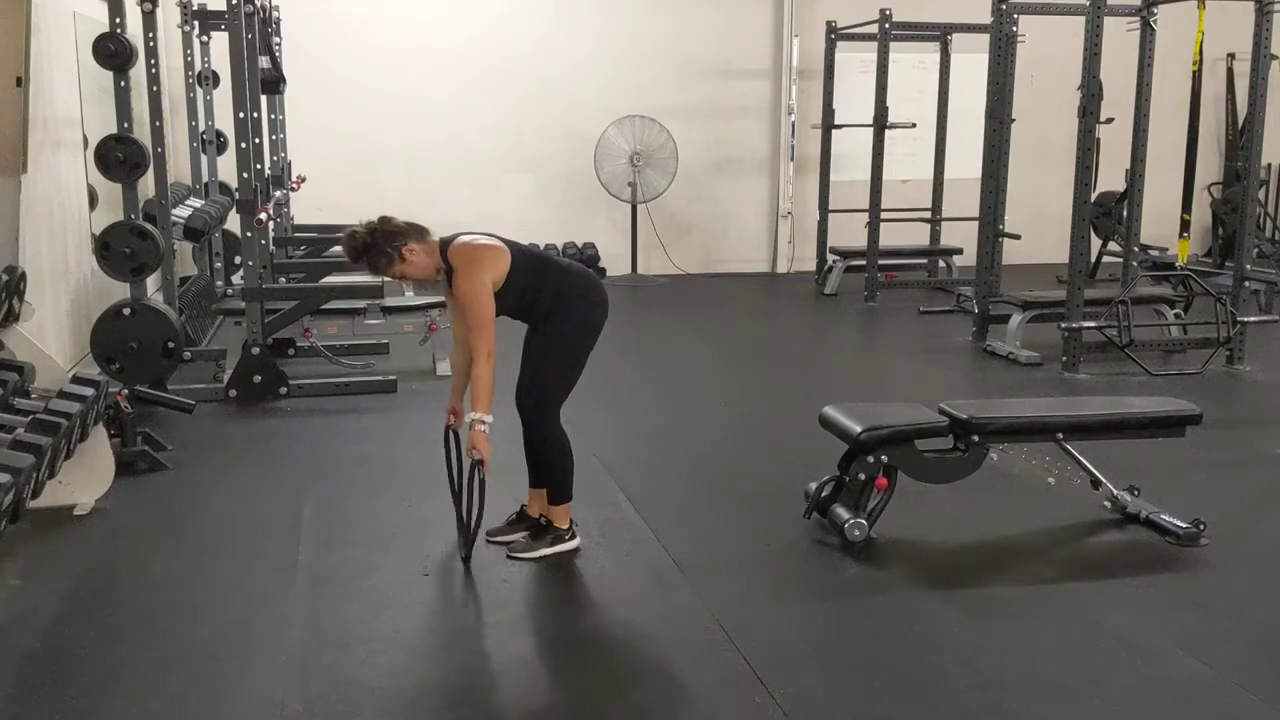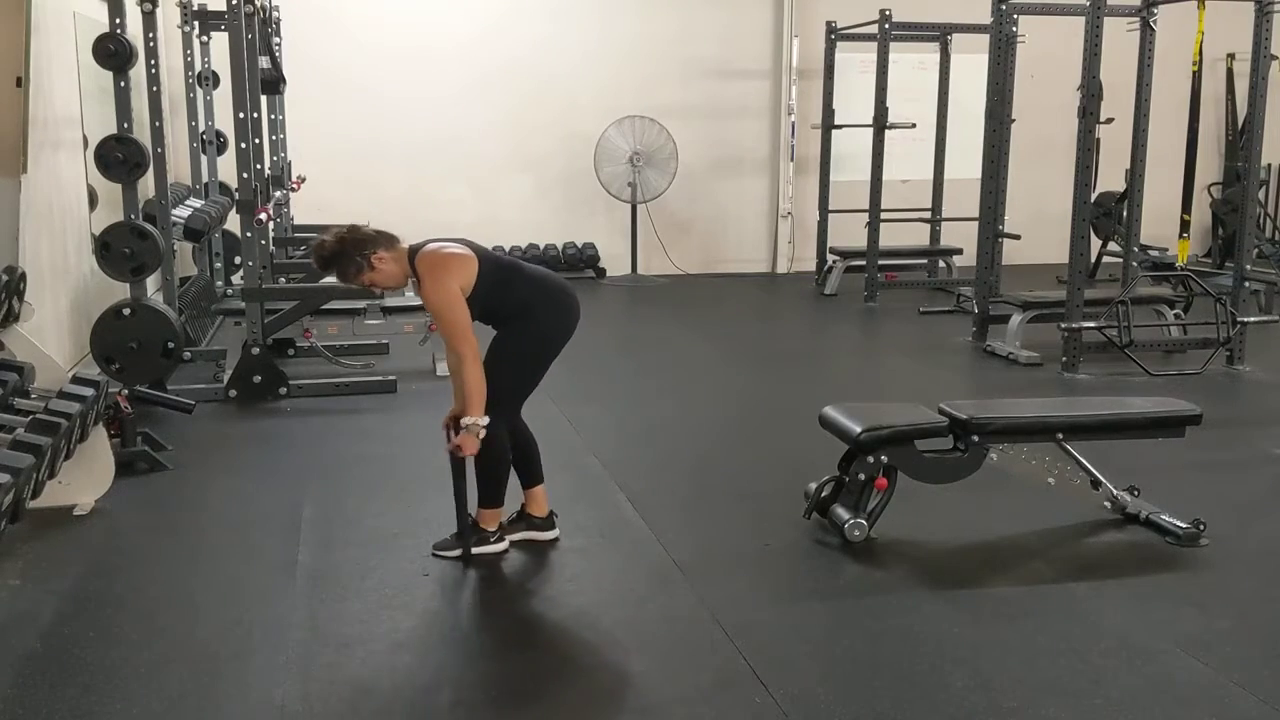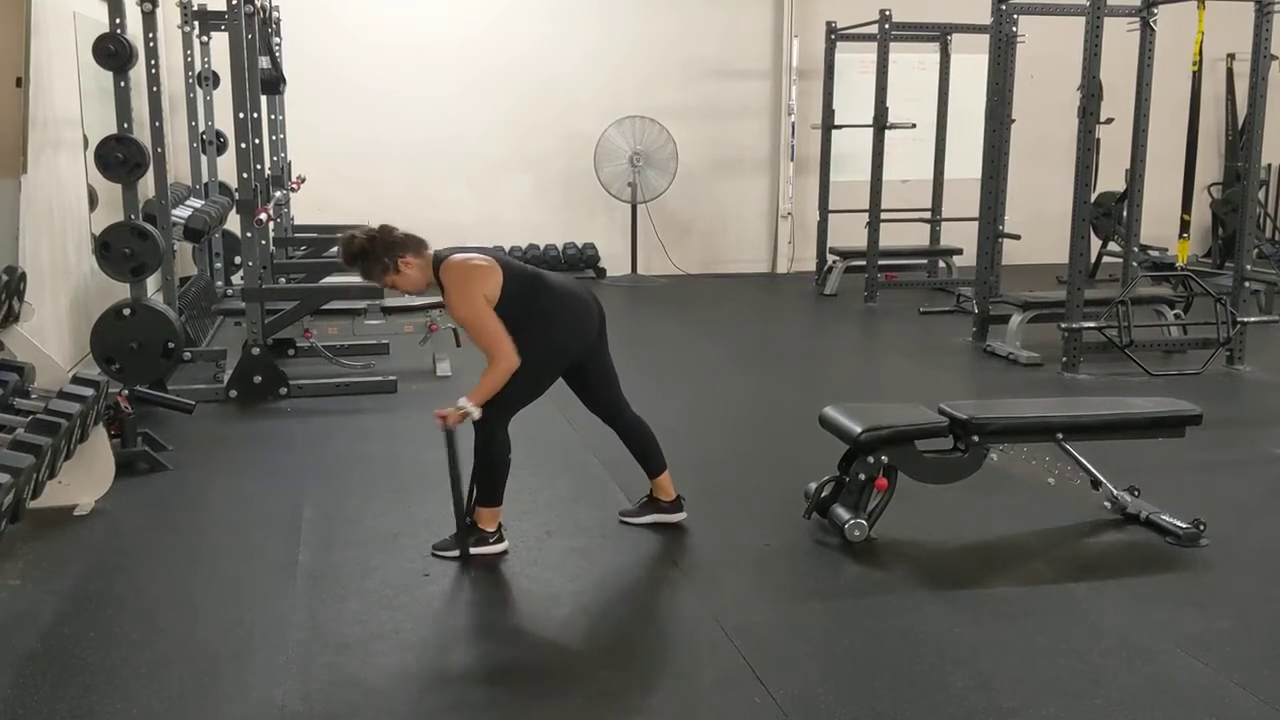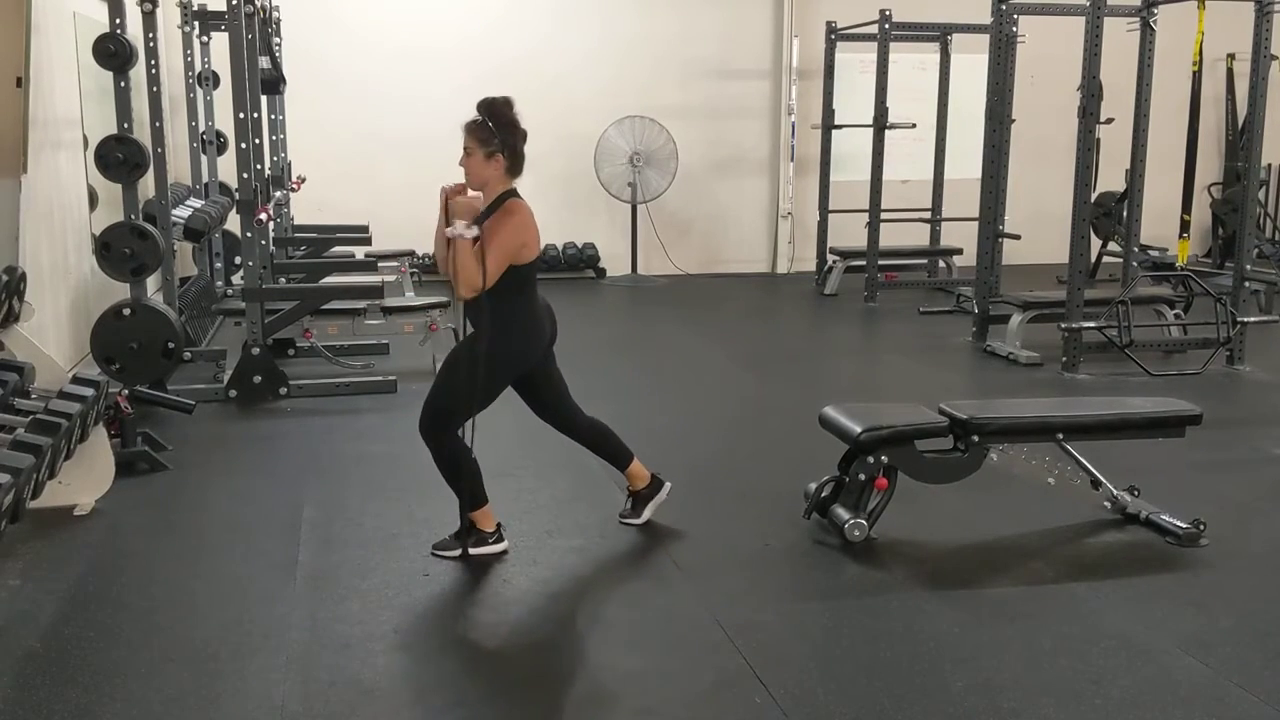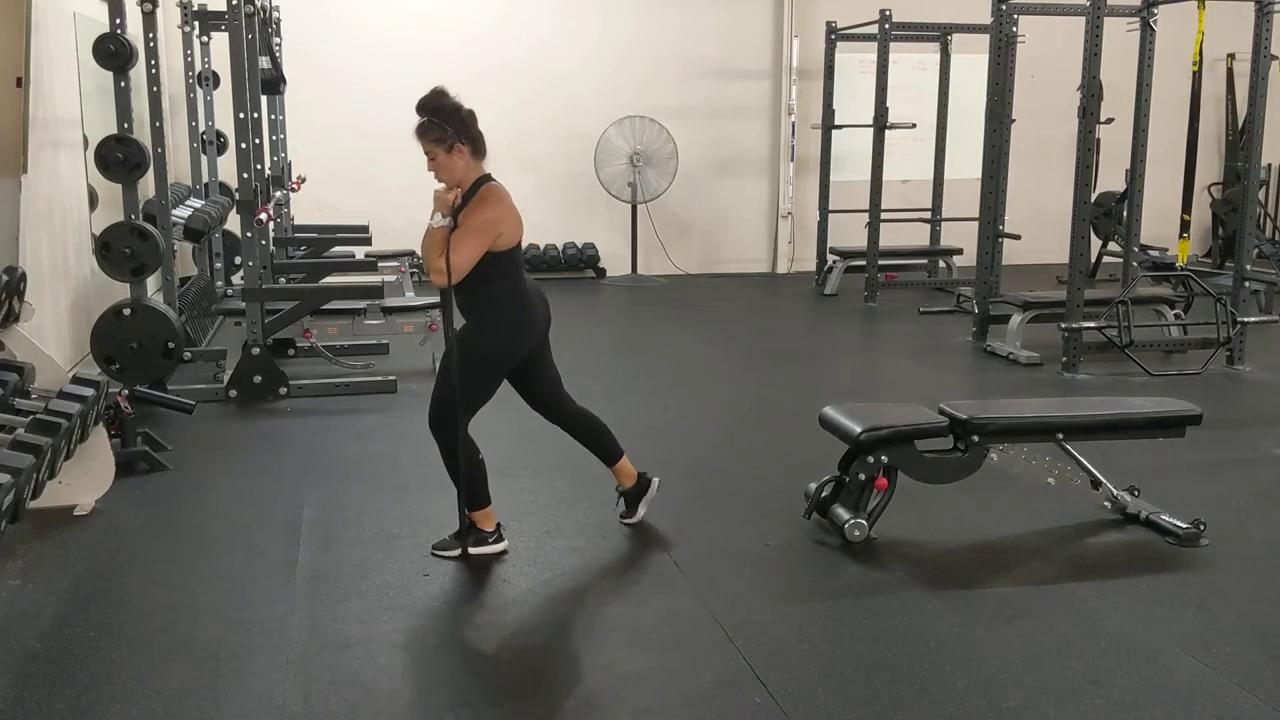
dt=1s
person 1, frame 1
left shoulder: (469, 266)
right shoulder: (449, 264)
left elbow: (484, 353)
right elbow: (464, 343)
left wrist: (478, 424)
right wrist: (456, 399)
left hip: (579, 307)
right hip: (554, 311)
left knee: (540, 411)
right knee: (529, 406)
left ankle: (561, 528)
right ankle: (535, 513)
person 1, frame 2
left shoulder: (434, 276)
right shoulder: (426, 261)
left elbow: (470, 357)
right elbow: (458, 348)
left wrist: (472, 424)
right wrist: (464, 408)
left hip: (544, 313)
right hip: (549, 306)
left knee: (491, 415)
right knee: (502, 412)
left ankle: (489, 529)
right ankle: (537, 514)
person 1, frame 3
left shoulder: (458, 286)
right shoulder: (452, 265)
left elbow: (507, 358)
left wrist: (467, 407)
right wrist: (489, 386)
left hip: (561, 326)
right hip: (579, 309)
left knee: (489, 417)
right knee: (612, 407)
left ankle: (486, 531)
right ankle: (666, 498)
person 1, frame 4
left shoulder: (510, 220)
right shoulder: (489, 207)
left elbow: (468, 287)
right elbow: (448, 266)
left wrist: (462, 225)
right wrist: (449, 215)
left hip: (506, 339)
right hip: (526, 330)
left knee: (436, 425)
right knee: (564, 414)
left ankle: (484, 531)
right ankle: (644, 483)
person 1, frame 5
left shoulder: (488, 205)
right shoulder: (467, 196)
left elbow: (443, 274)
right elbow: (432, 262)
left wrist: (442, 217)
right wrist: (442, 215)
left hip: (499, 329)
right hip: (520, 318)
left knee: (446, 421)
right knee: (558, 405)
left ankle: (484, 531)
right ankle: (633, 481)
